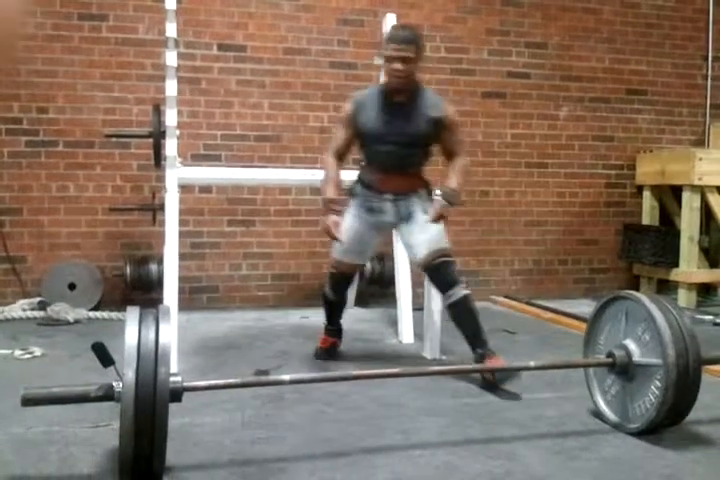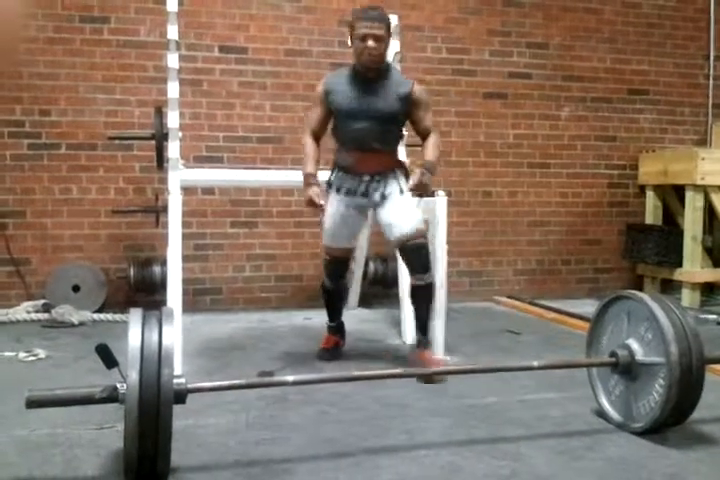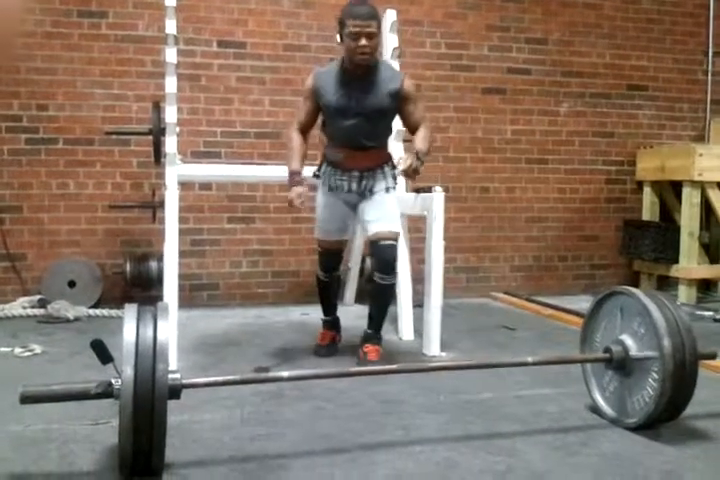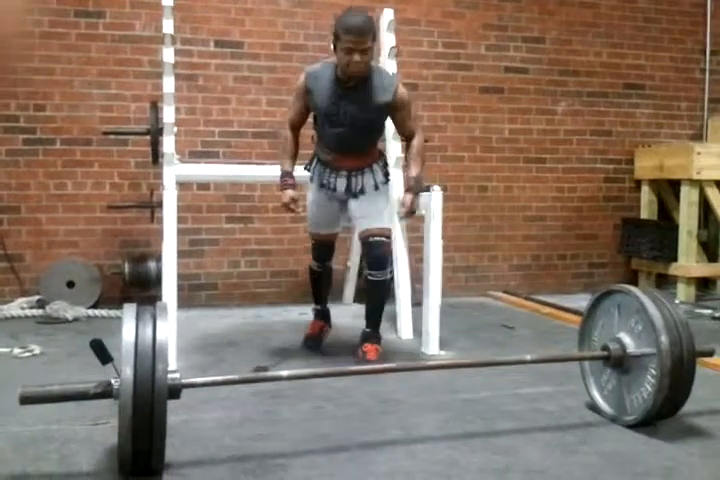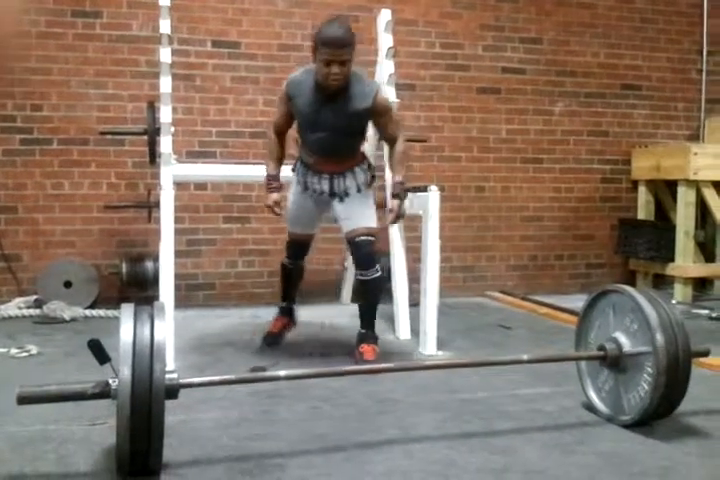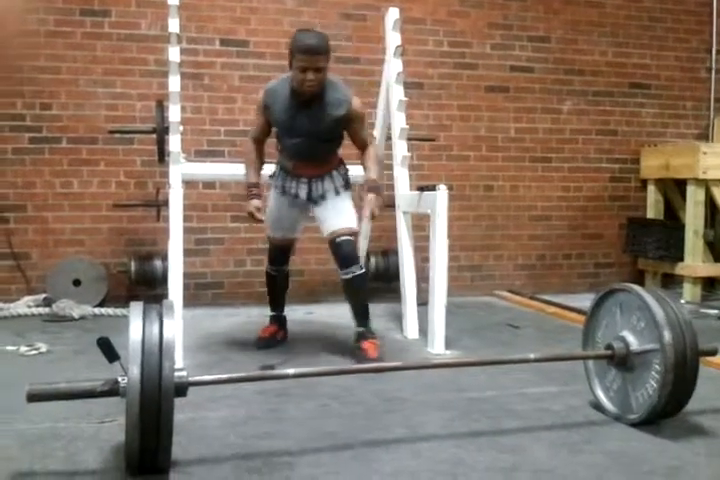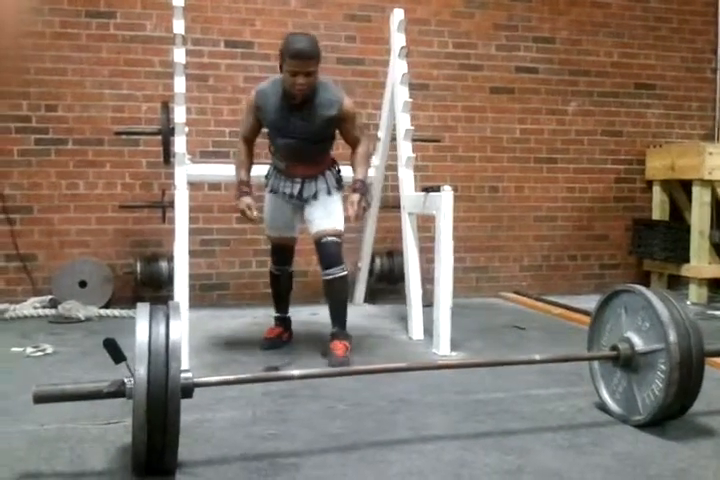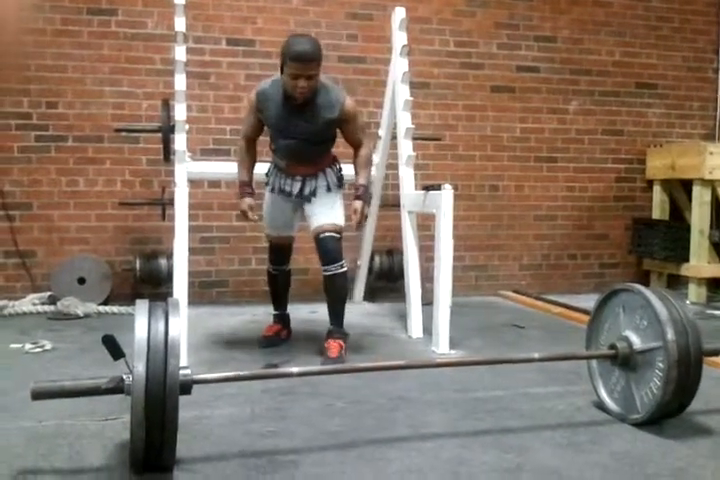
dt=0.2s
person 1, frame 1
left shoulder: (438, 109)
right shoulder: (358, 104)
left elbow: (456, 156)
right elbow: (335, 155)
left wrist: (448, 198)
right wrist: (331, 204)
left hip: (414, 200)
right hip: (366, 198)
left knee: (444, 273)
right knee: (340, 273)
left ankle: (483, 354)
right ankle: (332, 333)
person 1, frame 2
left shoulder: (408, 88)
right shoulder: (331, 85)
left elbow: (430, 134)
right elbow: (311, 135)
left wrist: (427, 167)
right wrist: (311, 180)
left hip: (391, 182)
right hip: (344, 183)
left knee: (417, 253)
right knee: (335, 264)
left ankle: (422, 342)
right ankle: (335, 331)
person 1, frame 3
left shoulder: (398, 83)
right shoulder: (319, 81)
left elbow: (420, 127)
right elbow: (299, 131)
left wrist: (416, 155)
right wrist: (295, 177)
left hip: (379, 178)
right hip: (334, 177)
left knee: (385, 256)
right knee: (329, 258)
left ankle: (372, 336)
right ankle: (330, 326)
person 1, frame 4
left shoulder: (392, 90)
right shoulder: (311, 80)
left elbow: (413, 137)
right elbow: (292, 128)
left wrist: (413, 185)
right wrist: (287, 180)
left hip: (369, 175)
right hip: (324, 173)
left knee: (378, 253)
right knee: (321, 250)
left ankle: (371, 336)
right ankle: (321, 317)
person 1, frame 5
left shoulder: (372, 95)
right shoulder: (294, 86)
left elbow: (395, 140)
right elbow: (278, 133)
left wrist: (398, 191)
right wrist: (272, 184)
left hip: (352, 178)
right hip: (307, 175)
left knee: (365, 252)
right knee: (296, 249)
left ankle: (367, 337)
right ankle: (285, 313)
person 1, frame 6
left shoulder: (346, 102)
right shoulder: (271, 95)
left elbow: (366, 146)
right elbow: (257, 142)
left wrist: (372, 187)
right wrist: (253, 191)
left hip: (329, 182)
right hip: (287, 180)
left knee: (347, 252)
right knee: (278, 254)
left ankle: (365, 333)
right ankle: (277, 322)
person 1, frame 7
left shoulder: (338, 102)
right shoulder: (261, 96)
left elbow: (359, 143)
right elbow: (246, 141)
left wrist: (358, 186)
right wrist: (243, 189)
left hip: (322, 181)
right hip: (281, 180)
left knee: (331, 252)
right knee: (280, 252)
left ankle: (339, 335)
right ankle: (282, 323)
person 1, frame 8
left shoulder: (340, 102)
right shoulder: (262, 96)
left elbow: (361, 146)
right elbow: (248, 142)
left wrist: (361, 193)
right wrist: (245, 190)
left hip: (323, 180)
right hip: (281, 178)
left knee: (330, 248)
right knee: (278, 251)
left ankle: (336, 333)
right ankle: (281, 321)
